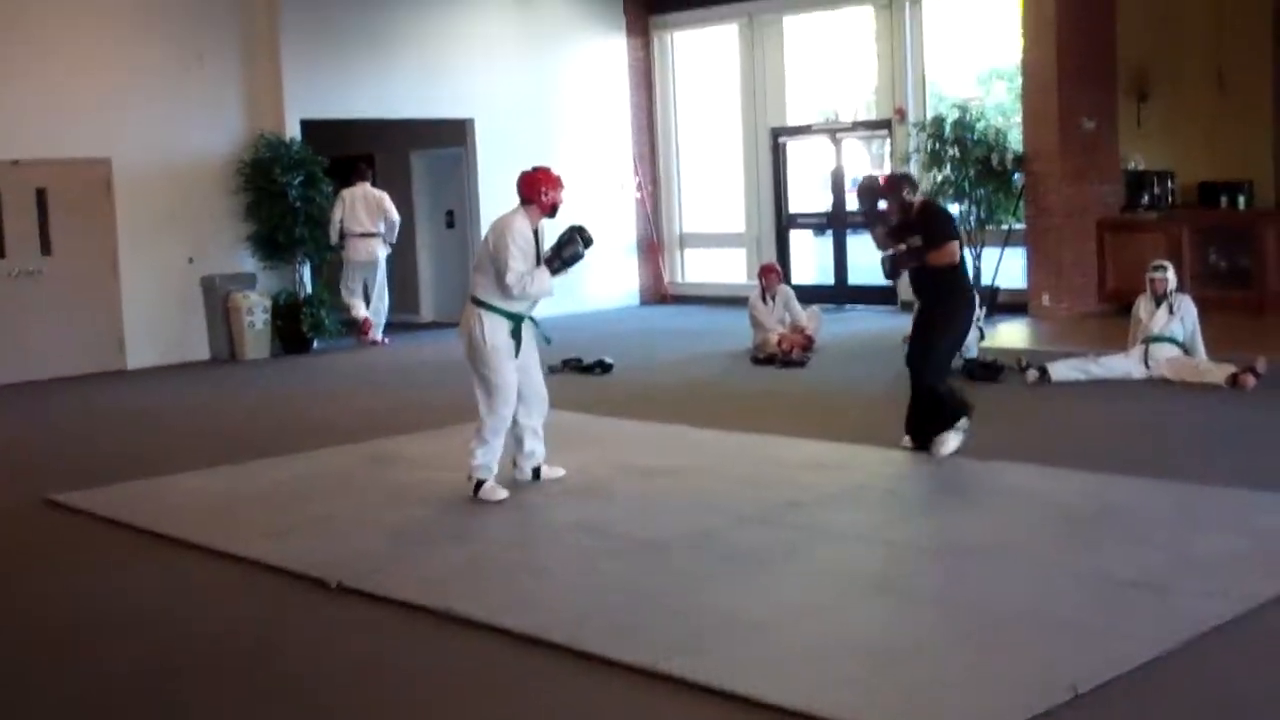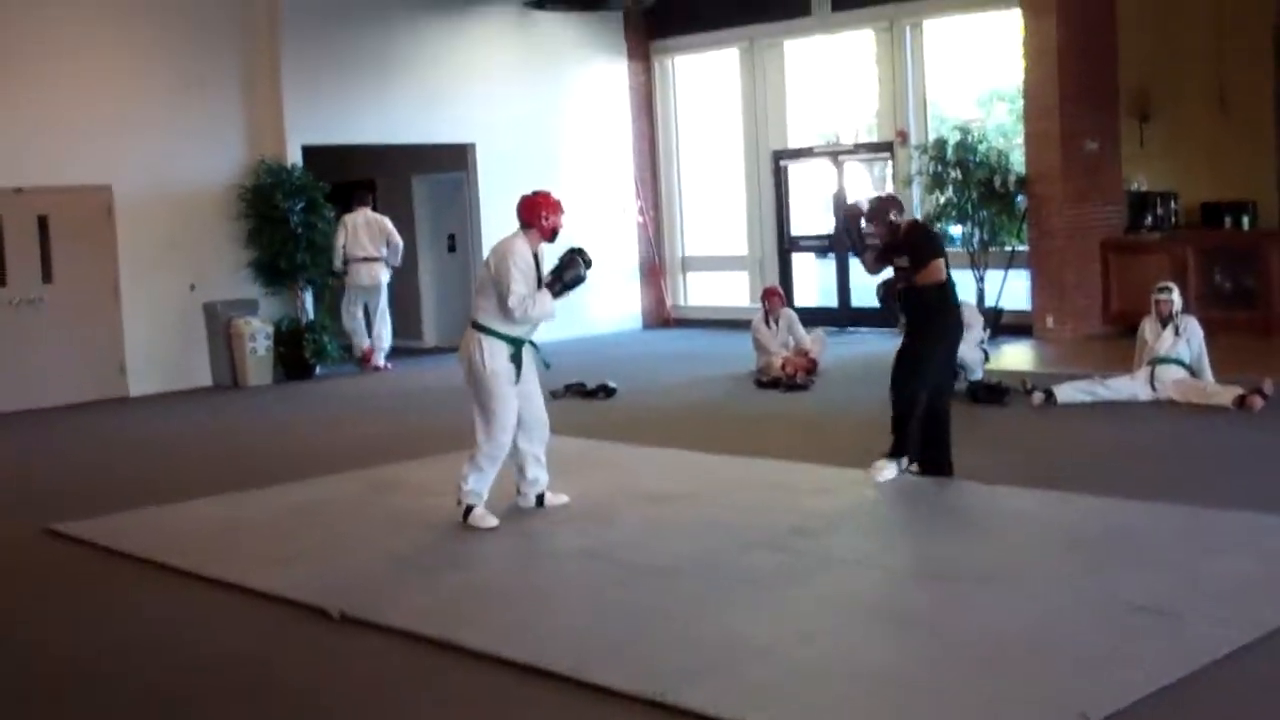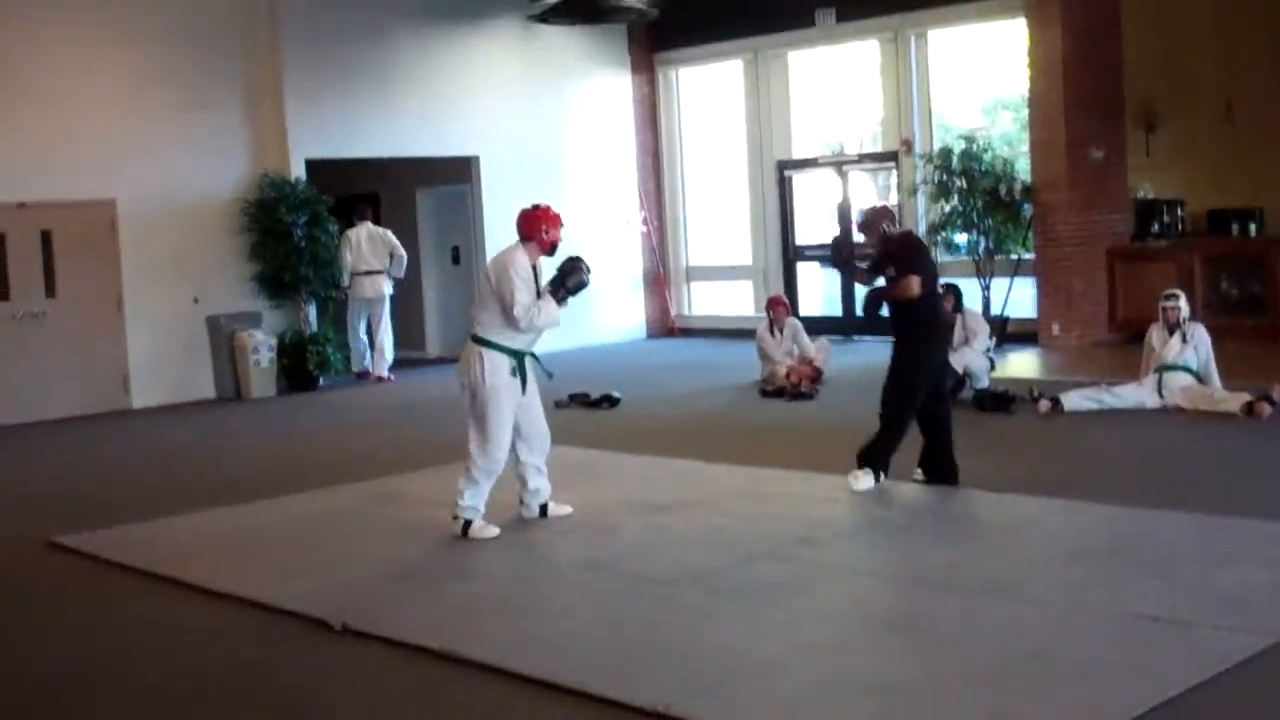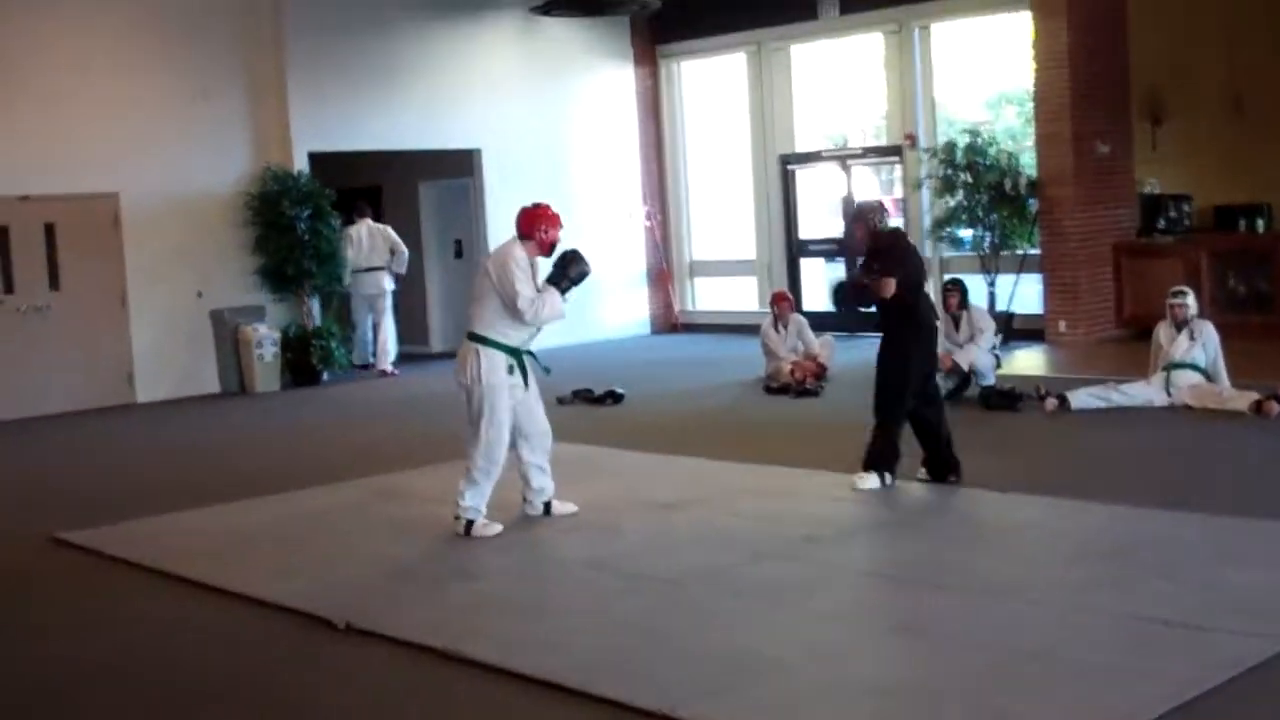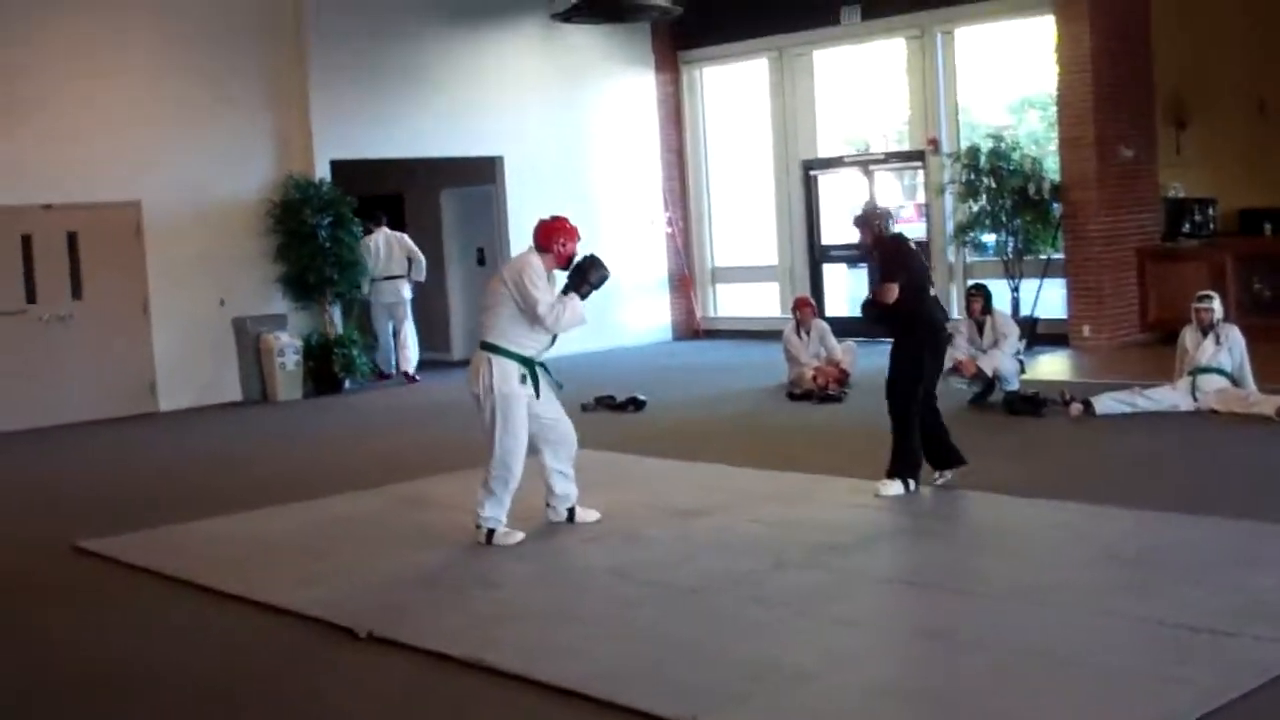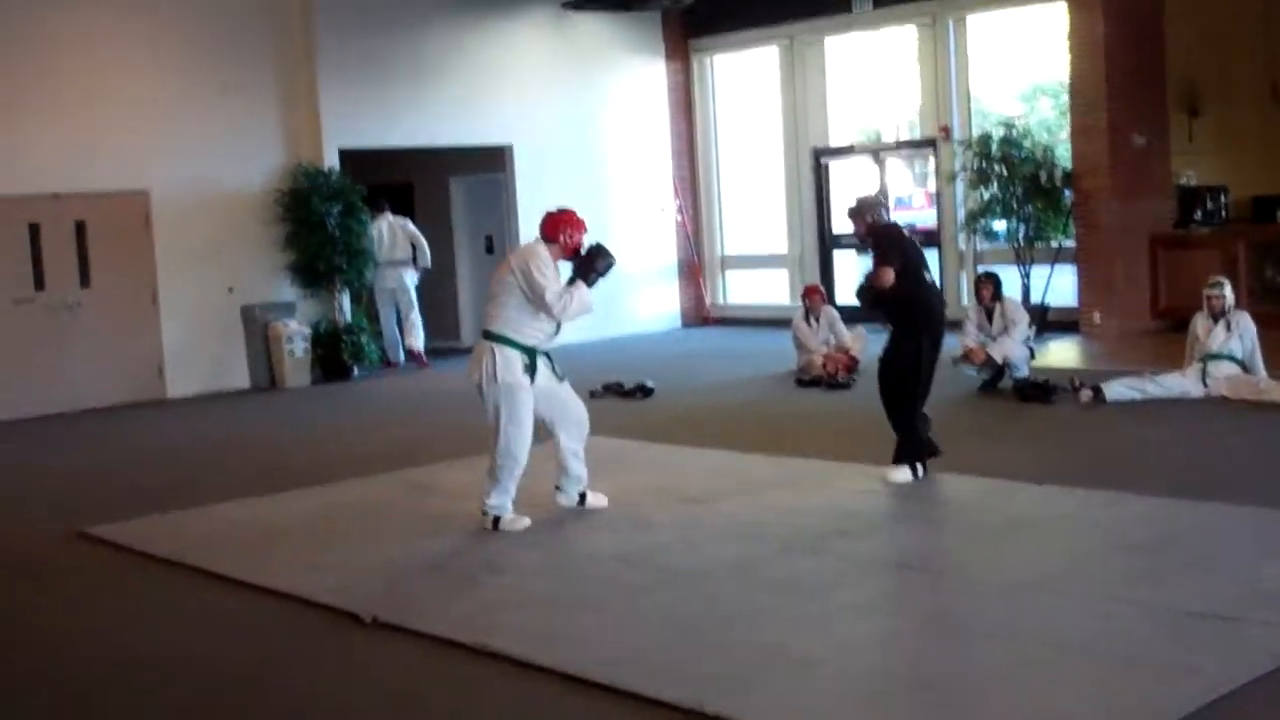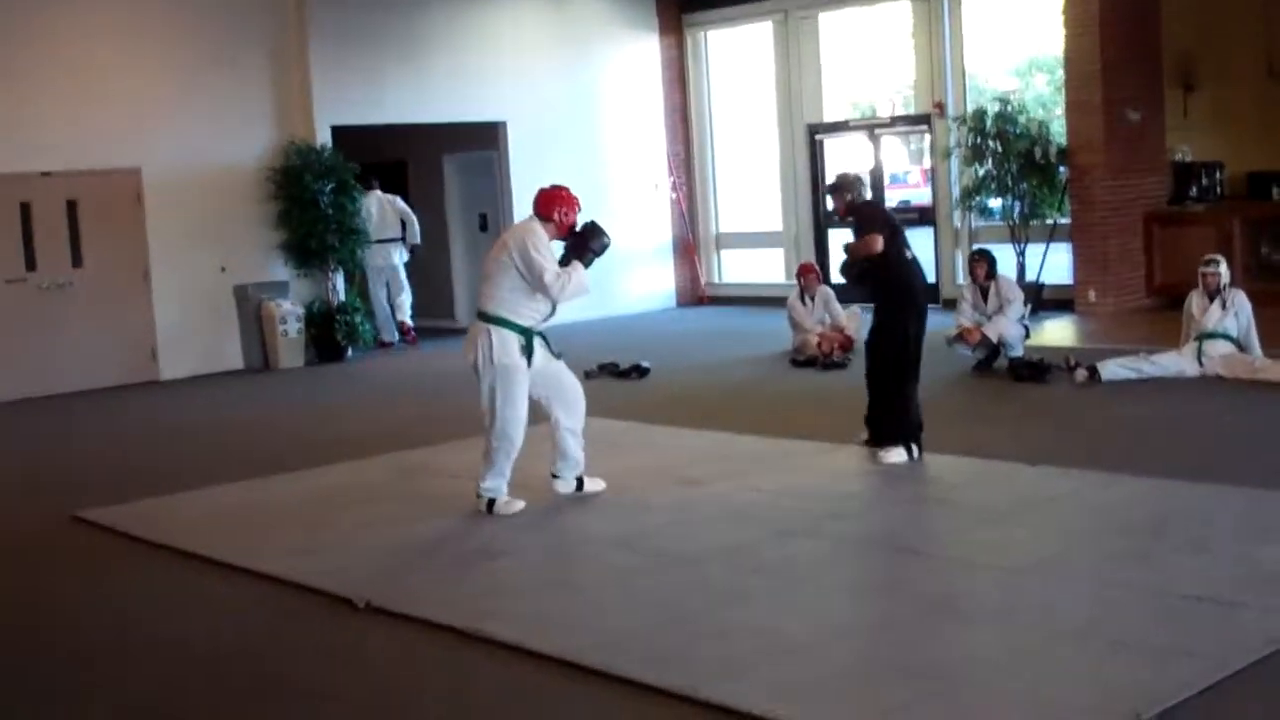
dt=0.1s
person 1, frame 1
left shoulder: (531, 227)
right shoulder: (511, 228)
right elbow: (517, 285)
left wrist: (559, 254)
right wrist: (556, 263)
left hip: (516, 323)
right hip: (491, 324)
left knee: (533, 395)
right knee: (501, 402)
left ankle: (528, 463)
right ankle: (481, 475)
person 1, frame 2
left shoulder: (531, 251)
right shoulder: (512, 252)
right elbow: (519, 308)
left wrist: (559, 277)
right wrist: (557, 287)
left hip: (516, 348)
right hip: (490, 348)
left knee: (534, 422)
right knee: (500, 428)
left ankle: (532, 490)
right ankle: (471, 500)
person 1, frame 3
left shoulder: (527, 263)
right shoulder: (512, 263)
left elbow: (532, 308)
right elbow: (525, 318)
left wrist: (558, 288)
right wrist: (562, 292)
left hip: (515, 361)
right hip: (490, 362)
left knee: (534, 433)
right knee: (493, 442)
left ankle: (534, 501)
right ankle: (467, 515)
person 1, frame 4
left shoulder: (523, 259)
right shoulder: (510, 258)
left elbow: (531, 305)
right elbow: (529, 311)
left wrist: (557, 280)
right wrist: (563, 284)
left hip: (512, 359)
right hip: (488, 360)
left knee: (535, 431)
right knee: (492, 441)
left ankle: (538, 498)
right ankle: (468, 514)
person 1, frame 5
left shoulder: (536, 269)
right shoulder: (527, 267)
left elbow: (547, 316)
right elbow: (552, 318)
left wrist: (573, 289)
right wrist: (582, 290)
left hip: (526, 369)
right hip: (501, 370)
left knee: (560, 435)
right knee: (509, 453)
left ankle: (562, 505)
right ankle: (490, 524)
person 1, frame 6
left shoulder: (540, 258)
right shoulder: (534, 257)
left elbow: (553, 304)
right elbow: (559, 307)
left wrist: (579, 278)
right wrist: (588, 278)
left hip: (528, 358)
right hip: (504, 360)
left knee: (572, 416)
right knee: (514, 441)
left ankle: (572, 489)
right ankle: (496, 511)
person 1, frame 7
left shoulder: (529, 236)
right shoulder: (529, 236)
left elbow: (545, 284)
right elbow: (556, 289)
left wrist: (572, 257)
right wrist: (585, 258)
left hip: (522, 339)
right hip: (500, 341)
left knee: (568, 396)
right knee: (508, 424)
left ankle: (567, 474)
right ankle: (490, 494)
person 2, frame 1
left shoulder: (937, 217)
right shoulder: (908, 220)
left elbow: (952, 255)
right elbow: (884, 242)
left wrist: (912, 259)
right wrist: (870, 211)
left hip: (953, 303)
right hip: (932, 303)
left knee: (925, 366)
right knee: (923, 366)
left ankle: (955, 418)
right ankle: (923, 432)
person 2, frame 2
left shoulder: (923, 236)
right shoulder: (896, 241)
left elbow: (939, 273)
right elbow: (872, 266)
left wrist: (904, 280)
right wrist: (855, 238)
left hip: (940, 323)
right hip: (919, 322)
left knee: (907, 385)
right knee: (931, 392)
left ankle: (900, 455)
right ankle: (931, 459)
person 2, frame 3
left shoulder: (909, 248)
right shoulder: (891, 250)
left elbow: (911, 288)
right elbow: (868, 276)
left wrist: (878, 296)
right wrist: (849, 263)
left hip: (923, 336)
right hip: (924, 333)
left knee: (897, 401)
right knee: (930, 403)
left ankle: (873, 465)
right ankle: (940, 469)
person 2, frame 4
left shoulder: (892, 246)
right shoulder: (888, 246)
left elbow: (885, 289)
right elbow: (867, 278)
left wrist: (864, 288)
right wrist: (859, 284)
left hip: (910, 332)
right hip: (910, 330)
left knee: (891, 400)
right knee: (922, 399)
left ankle: (880, 468)
right ankle: (943, 466)
person 2, frame 5
left shoulder: (892, 251)
right shoulder: (896, 249)
left elbow: (888, 295)
left wrist: (872, 301)
right wrist: (878, 306)
left hip: (920, 335)
right hip: (922, 332)
left knee: (904, 403)
right knee: (919, 400)
left ankle: (904, 475)
right ankle: (947, 460)
person 2, frame 6
left shoulder: (887, 238)
right shoulder: (891, 237)
left elbow: (885, 279)
left wrist: (869, 284)
right wrist: (874, 291)
left hip: (920, 321)
right hip: (922, 318)
left knee: (903, 389)
right knee: (893, 382)
left ankle: (914, 460)
right ankle: (918, 446)
person 2, frame 7
left shoulder: (869, 213)
right shoulder: (866, 216)
left elbow: (875, 246)
left wrist: (850, 252)
right wrist: (856, 268)
left hip: (904, 299)
right hip: (893, 299)
left knee: (899, 369)
right knee: (880, 365)
left ankle: (907, 440)
right ankle: (882, 431)
person 3, frame 1
left shoulder: (1183, 302)
right shoulder: (1141, 302)
left elbow: (1193, 336)
left wrist: (1203, 365)
right wrist: (1128, 360)
left hip: (1170, 357)
right hip: (1140, 356)
left knee: (1196, 369)
right knee: (1096, 364)
left ankle: (1236, 377)
right ankle: (1042, 372)
person 3, frame 2
left shoulder: (1189, 324)
right shoulder: (1147, 323)
left elbow: (1199, 357)
left wrist: (1210, 387)
right wrist: (1135, 381)
left hip: (1177, 379)
right hip: (1146, 378)
left knee: (1202, 390)
right knee: (1102, 387)
left ankle: (1244, 399)
right ankle: (1048, 395)
person 3, frame 3
left shoulder: (1197, 331)
right shoulder: (1154, 331)
left elbow: (1207, 365)
left wrist: (1217, 394)
right wrist: (1142, 389)
left hip: (1184, 386)
right hip: (1153, 385)
left knee: (1210, 397)
right knee: (1109, 394)
left ankle: (1253, 406)
right ankle: (1055, 402)
person 3, frame 4
left shoulder: (1205, 328)
right shoulder: (1162, 328)
left elbow: (1215, 363)
left wrist: (1223, 391)
right wrist: (1150, 386)
left hip: (1193, 384)
right hip: (1162, 383)
left knee: (1219, 396)
right knee: (1117, 392)
right ankle: (1061, 400)
person 3, frame 5
left shoulder: (1231, 333)
right shoulder: (1187, 333)
left elbow: (1241, 367)
left wrist: (1251, 395)
right wrist: (1174, 391)
left hip: (1219, 389)
right hip: (1187, 388)
left knee: (1246, 400)
right knee: (1142, 397)
right ankle: (1085, 405)
person 3, frame 6
left shoulder: (1242, 319)
right shoulder: (1199, 319)
left elbow: (1253, 354)
left wrist: (1262, 382)
right wrist: (1185, 378)
left hip: (1230, 376)
right hip: (1198, 375)
left knee: (1258, 388)
right knee: (1152, 384)
right ankle: (1095, 392)
person 3, frame 7
left shoulder: (1237, 297)
right shoulder: (1194, 297)
left elbow: (1248, 333)
left wrist: (1257, 362)
right wrist: (1181, 356)
left hip: (1225, 354)
right hip: (1193, 354)
left knee: (1253, 366)
right knee: (1147, 363)
right ankle: (1091, 372)
person 4, frame 1
left shoulder: (345, 194)
right shoulder: (380, 195)
left elbow: (335, 219)
right elbow: (394, 218)
left wrist: (335, 240)
right wrist: (389, 238)
left hip: (353, 246)
right hip: (375, 246)
left knee: (351, 288)
right knee: (378, 291)
left ankle: (363, 318)
right ankle: (376, 334)
person 4, frame 2
left shoulder: (346, 219)
right shoulder: (381, 220)
left elbow: (338, 245)
right elbow: (397, 242)
left wrist: (338, 266)
right wrist: (392, 262)
left hip: (355, 271)
right hip: (377, 270)
left knee: (351, 313)
right knee: (380, 316)
left ankle: (364, 349)
right ankle: (378, 360)
person 4, frame 3
left shoulder: (350, 234)
right shoulder: (384, 233)
left elbow: (345, 260)
right elbow: (401, 254)
left wrist: (345, 283)
right wrist: (394, 274)
left hip: (358, 284)
right hip: (380, 283)
left knee: (356, 329)
right knee: (382, 328)
left ankle: (362, 368)
right ankle: (382, 371)
person 4, frame 4
left shoulder: (350, 232)
right shoulder: (384, 229)
left elbow: (347, 258)
right elbow: (402, 250)
left wrist: (346, 281)
right wrist: (395, 270)
left hip: (360, 281)
right hip: (381, 280)
left knee: (362, 324)
right knee: (385, 322)
left ankle: (364, 361)
right ankle: (385, 365)
person 4, frame 5
left shoulder: (368, 241)
right shoulder: (401, 237)
left elbow: (366, 267)
right elbow: (419, 258)
left wrist: (365, 290)
right wrist: (415, 278)
left hip: (379, 289)
right hip: (400, 287)
left knee: (383, 332)
right knee: (406, 329)
left ankle: (387, 369)
right ankle: (408, 368)
person 4, frame 6
left shoulder: (373, 227)
right shoulder: (404, 222)
right elbow: (422, 244)
right wrist: (421, 265)
left hip: (383, 276)
right hip: (404, 273)
left knee: (387, 318)
right knee: (411, 313)
left ankle: (394, 357)
right ankle: (415, 348)
person 4, frame 7
left shoulder: (362, 204)
right shoulder: (393, 200)
right elbow: (411, 219)
right wrist: (410, 241)
left hip: (373, 253)
right hip: (393, 250)
left knee: (379, 296)
right knee: (401, 291)
left ankle: (388, 337)
right ankle: (404, 322)
